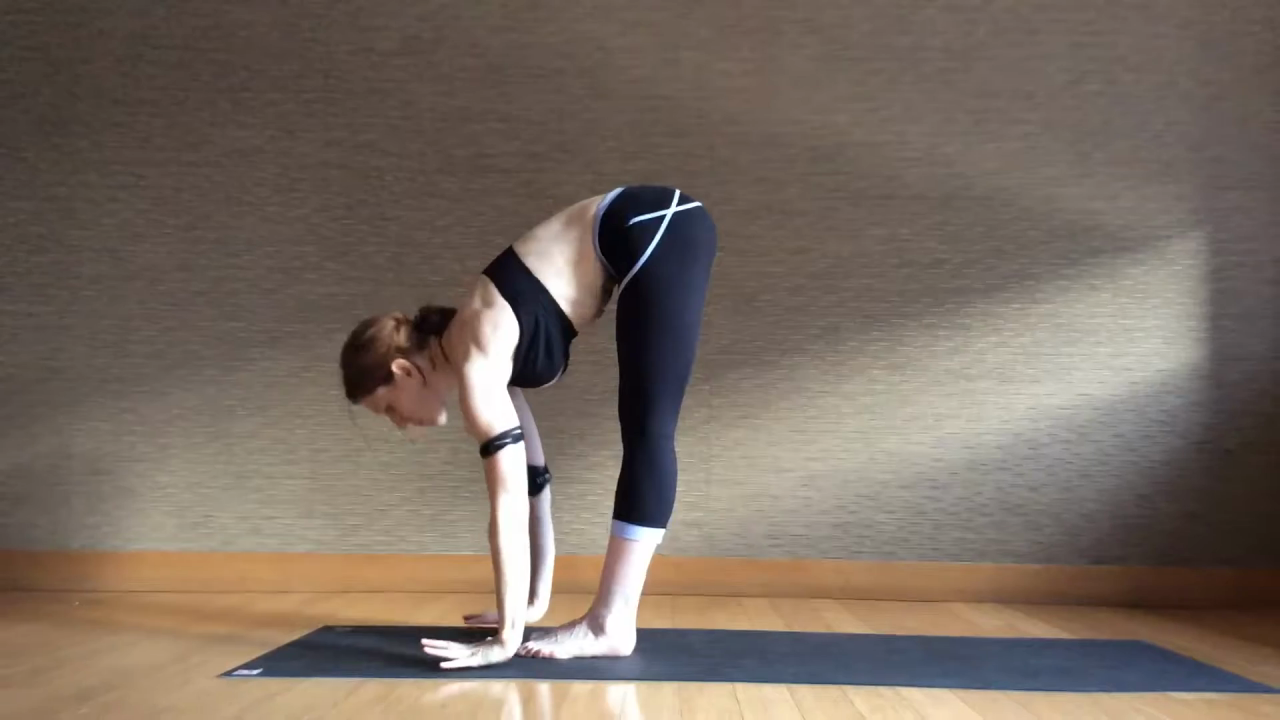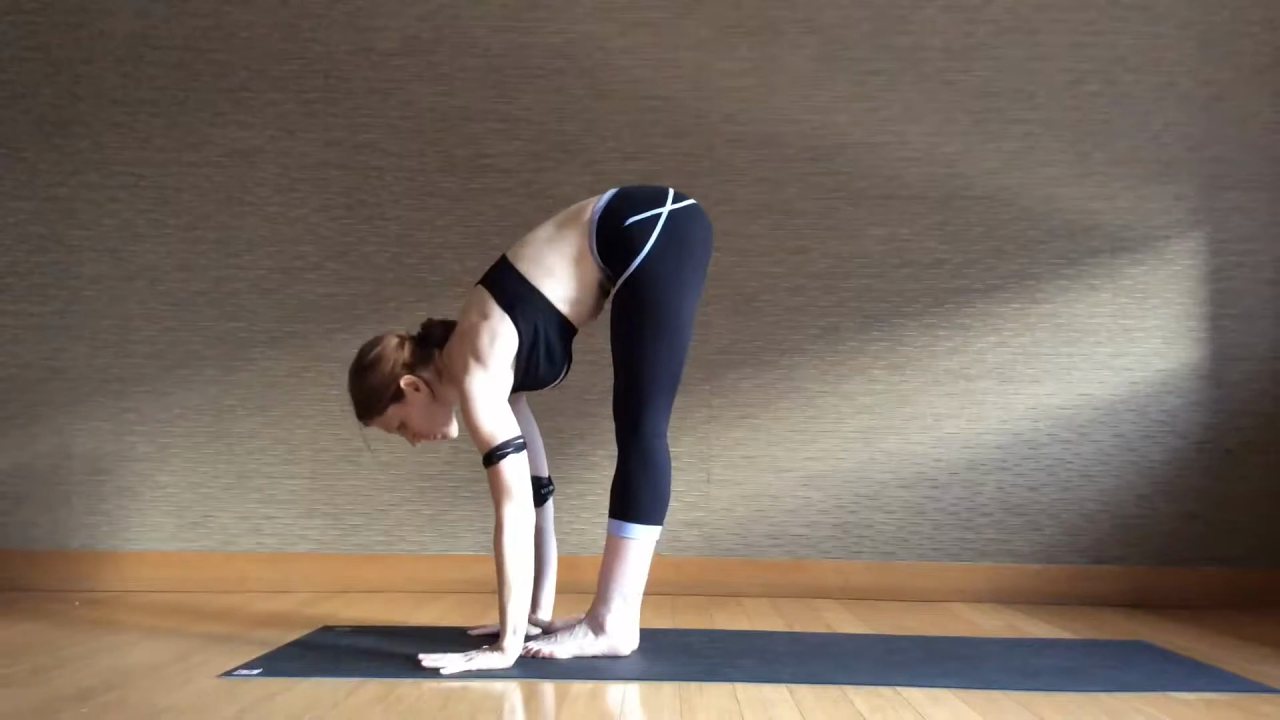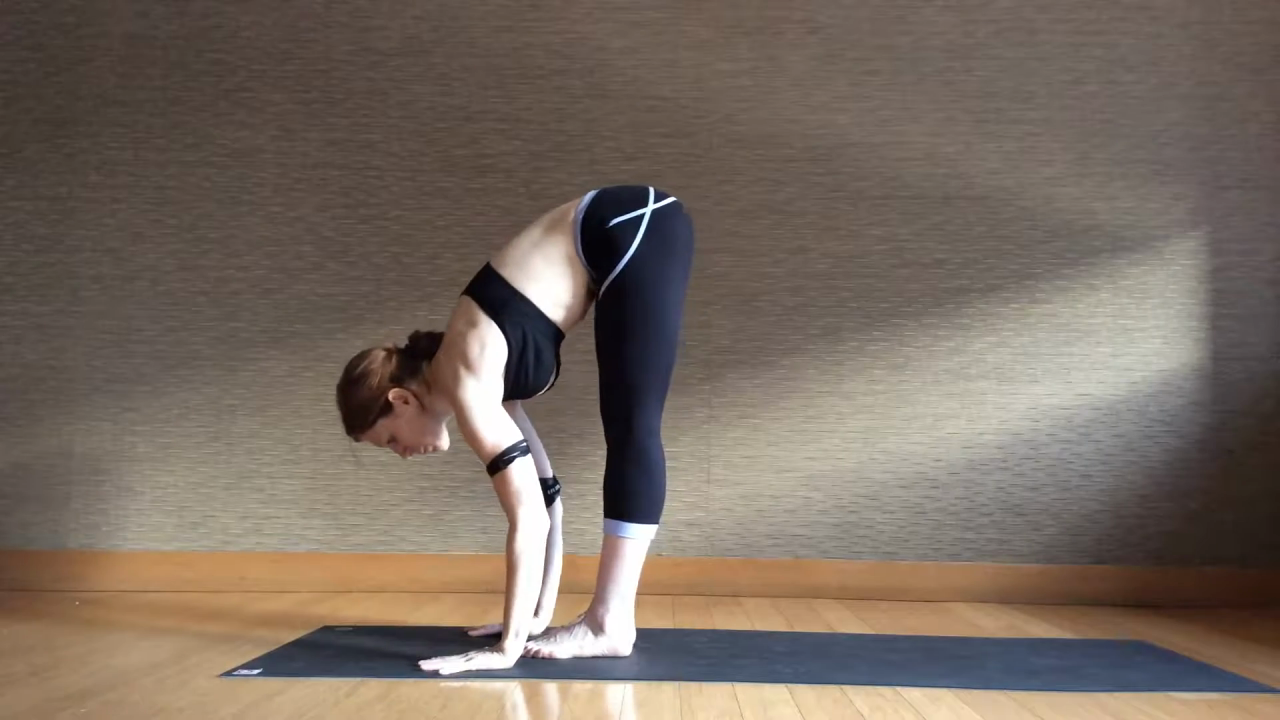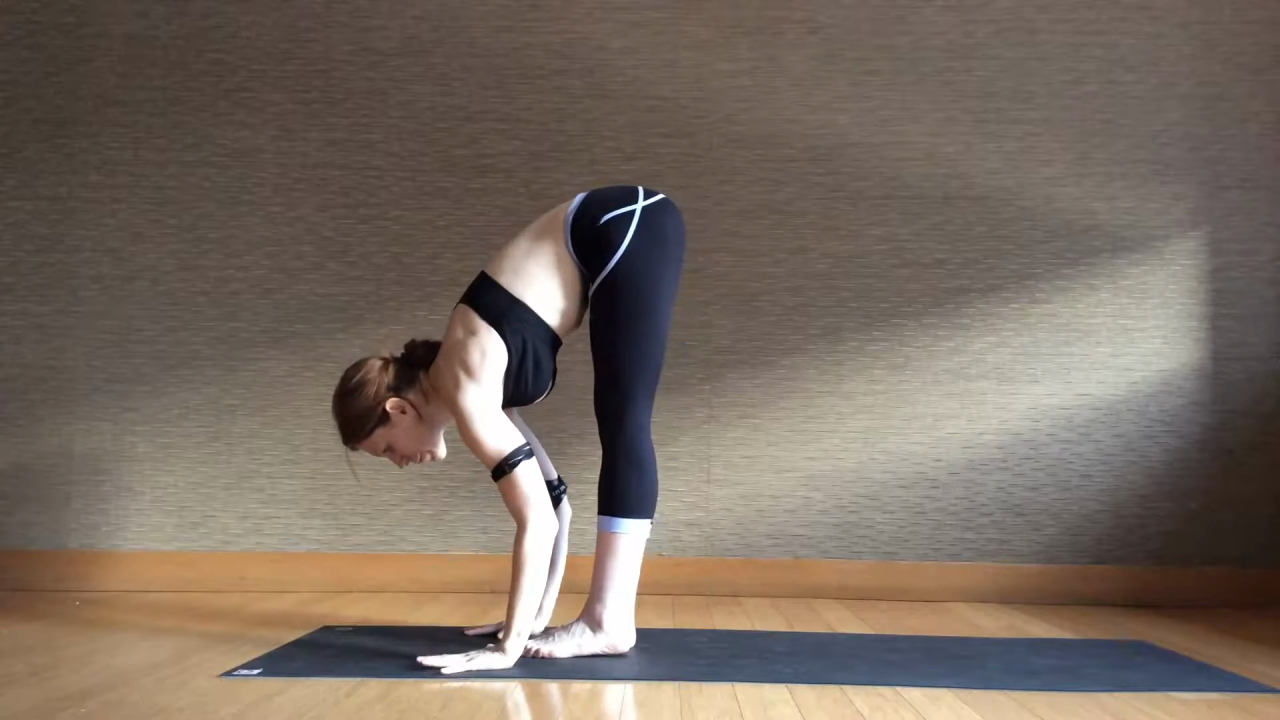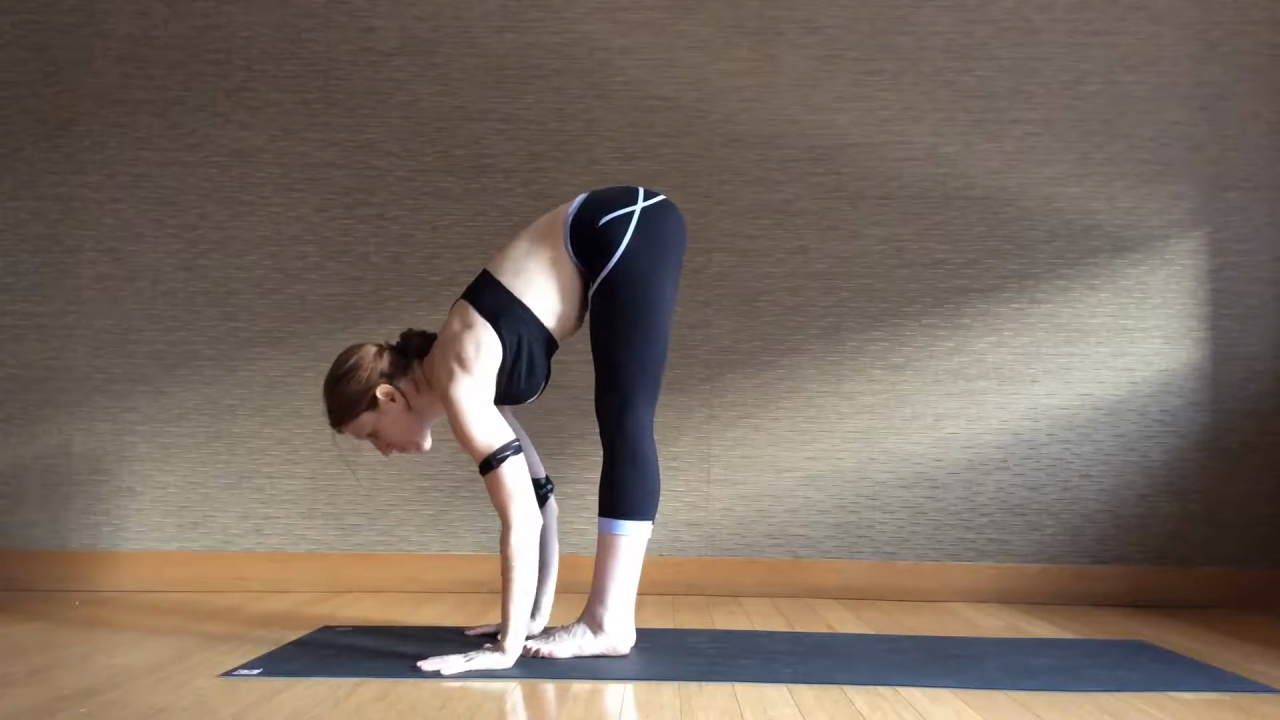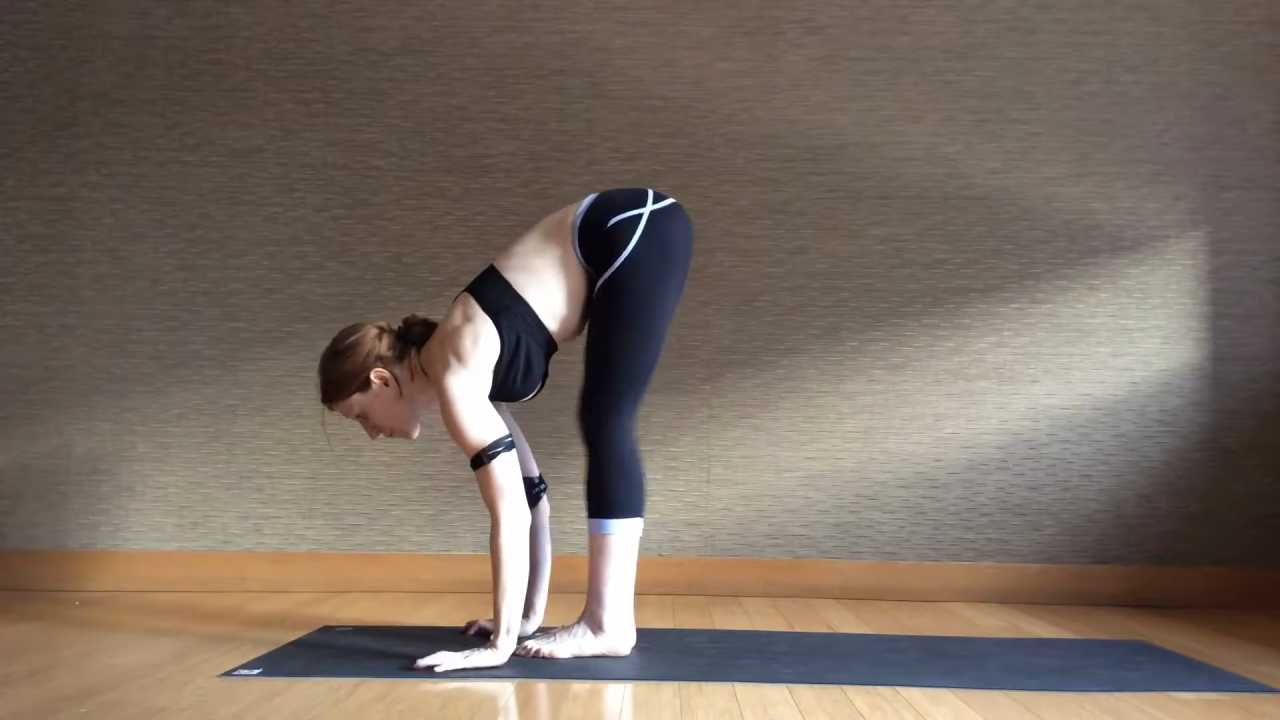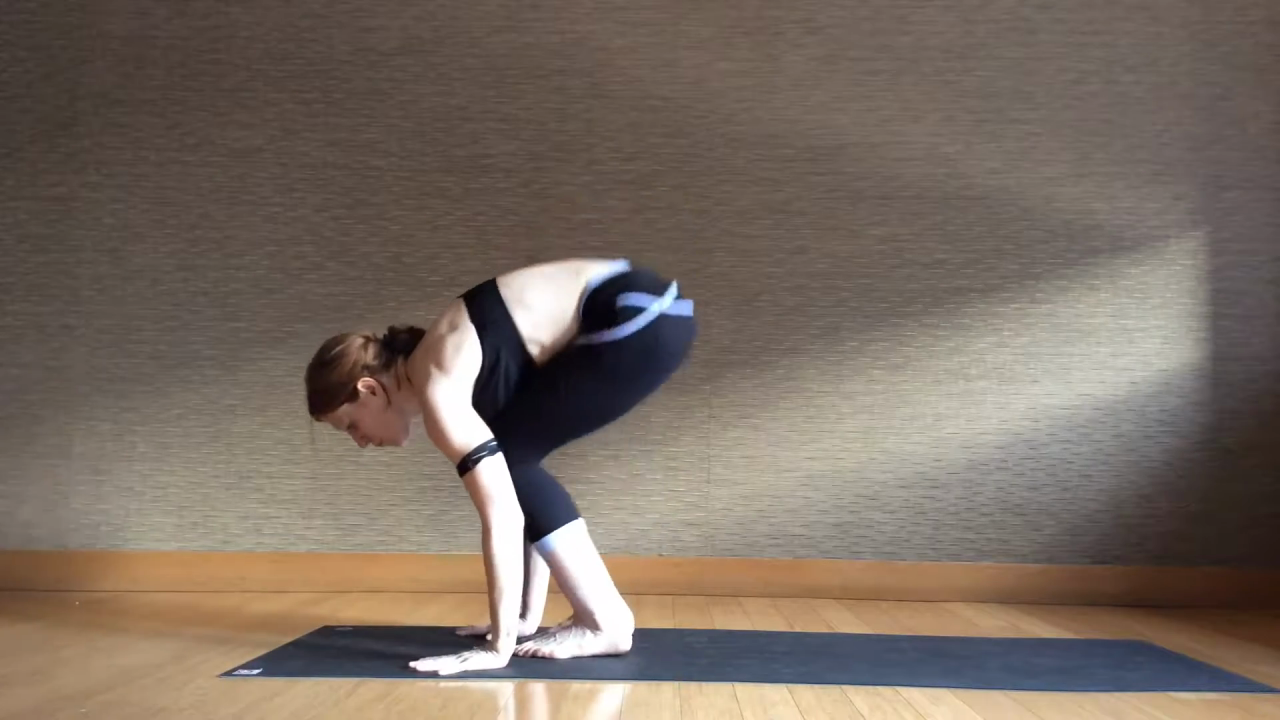
dt=0.3s
person 1, frame 1
left shoulder: (474, 364)
right shoulder: (488, 357)
left elbow: (509, 504)
right elbow: (532, 477)
left wrist: (508, 638)
right wrist: (534, 600)
left hip: (657, 232)
right hip: (657, 231)
left knee: (647, 433)
right knee: (642, 434)
left ankle: (610, 624)
right ankle: (612, 619)
person 1, frame 2
left shoulder: (474, 376)
right shoulder: (491, 367)
left elbow: (517, 513)
right elbow: (537, 489)
left wrist: (509, 645)
right wrist: (538, 614)
left hip: (655, 231)
right hip: (650, 230)
left knee: (640, 431)
right knee: (636, 432)
left ankle: (611, 624)
right ankle: (615, 617)
person 1, frame 3
left shoulder: (466, 384)
right shoulder: (480, 377)
left elbow: (529, 517)
right elbow: (542, 491)
left wrist: (509, 647)
right wrist: (537, 615)
left hip: (636, 230)
right hip: (631, 231)
left knee: (632, 431)
right knee: (625, 432)
left ankle: (609, 624)
right ankle: (609, 618)
person 1, frame 4
left shoulder: (464, 392)
right shoulder: (473, 381)
left elbow: (538, 521)
right elbow: (551, 498)
left wrist: (509, 647)
right wrist: (535, 617)
left hip: (630, 228)
right hip: (621, 231)
left knee: (622, 426)
right knee: (620, 428)
left ankle: (608, 622)
right ankle: (609, 616)
person 1, frame 5
left shoulder: (458, 386)
right shoulder: (467, 376)
left elbow: (521, 519)
right elbow: (538, 495)
left wrist: (508, 647)
right wrist: (535, 616)
left hip: (628, 230)
right hip: (619, 232)
left knee: (625, 426)
right knee: (620, 427)
left ankle: (609, 625)
right ankle: (608, 619)
person 1, frame 6
left shoulder: (453, 377)
right shoulder: (468, 371)
left elbow: (510, 513)
right elbow: (528, 489)
left wrist: (502, 643)
right wrist: (529, 616)
left hip: (642, 234)
right hip: (632, 236)
left knee: (605, 425)
right knee: (603, 427)
left ankle: (609, 624)
right ankle: (608, 616)
person 1, frame 7
left shoulder: (437, 385)
right shoulder: (451, 376)
left elbow: (501, 517)
right elbow: (512, 502)
left wrist: (500, 645)
right wrist: (528, 618)
left hip: (642, 312)
right hip: (637, 308)
left knee: (510, 455)
right knee: (515, 455)
left ankle: (605, 622)
right ankle: (599, 615)
